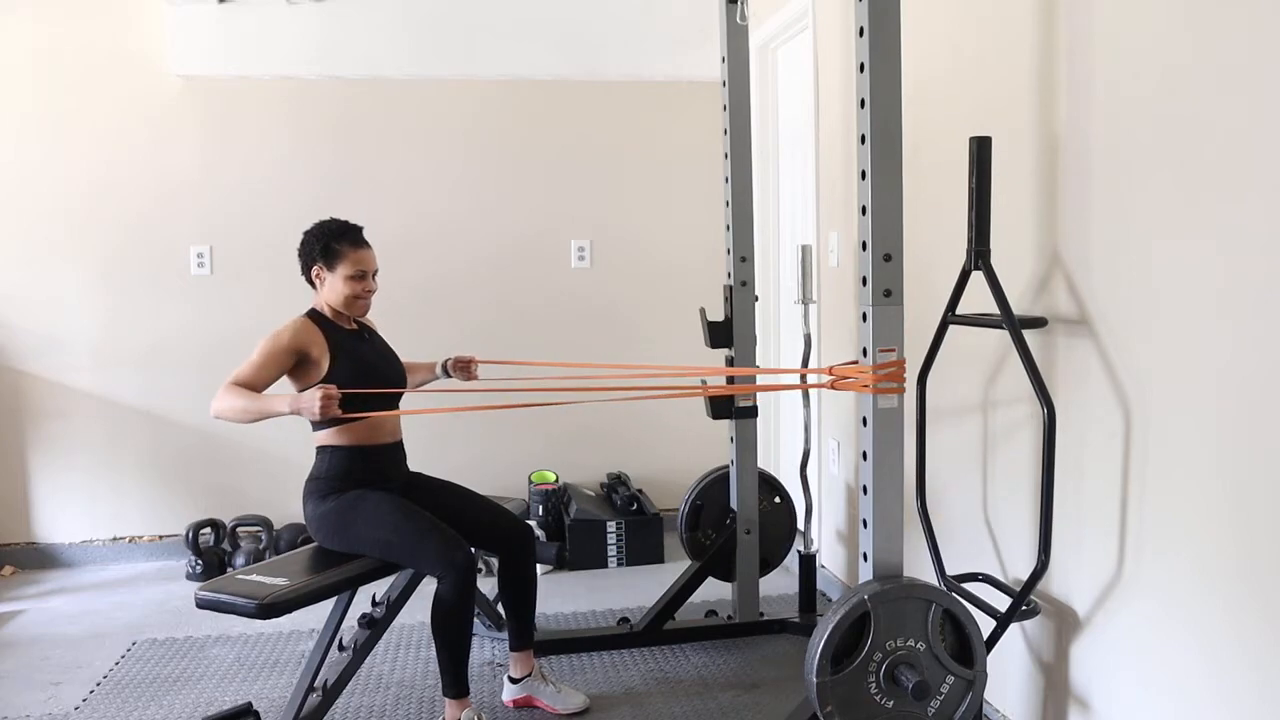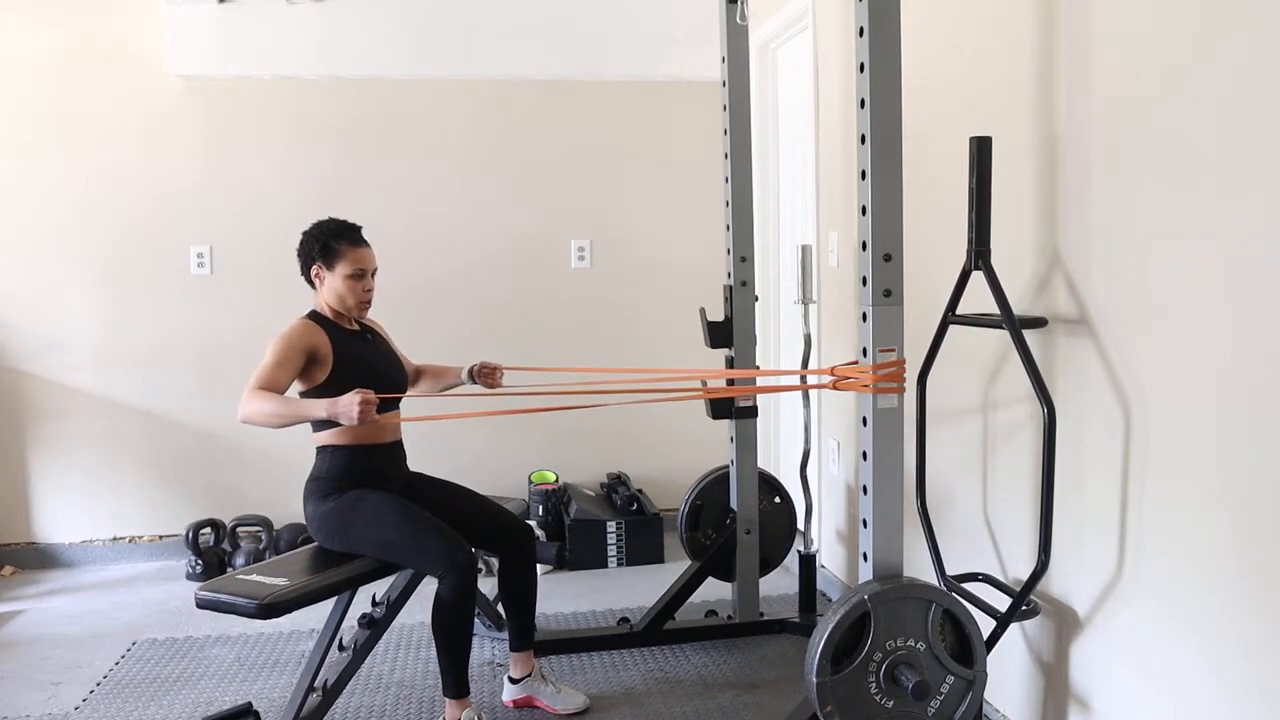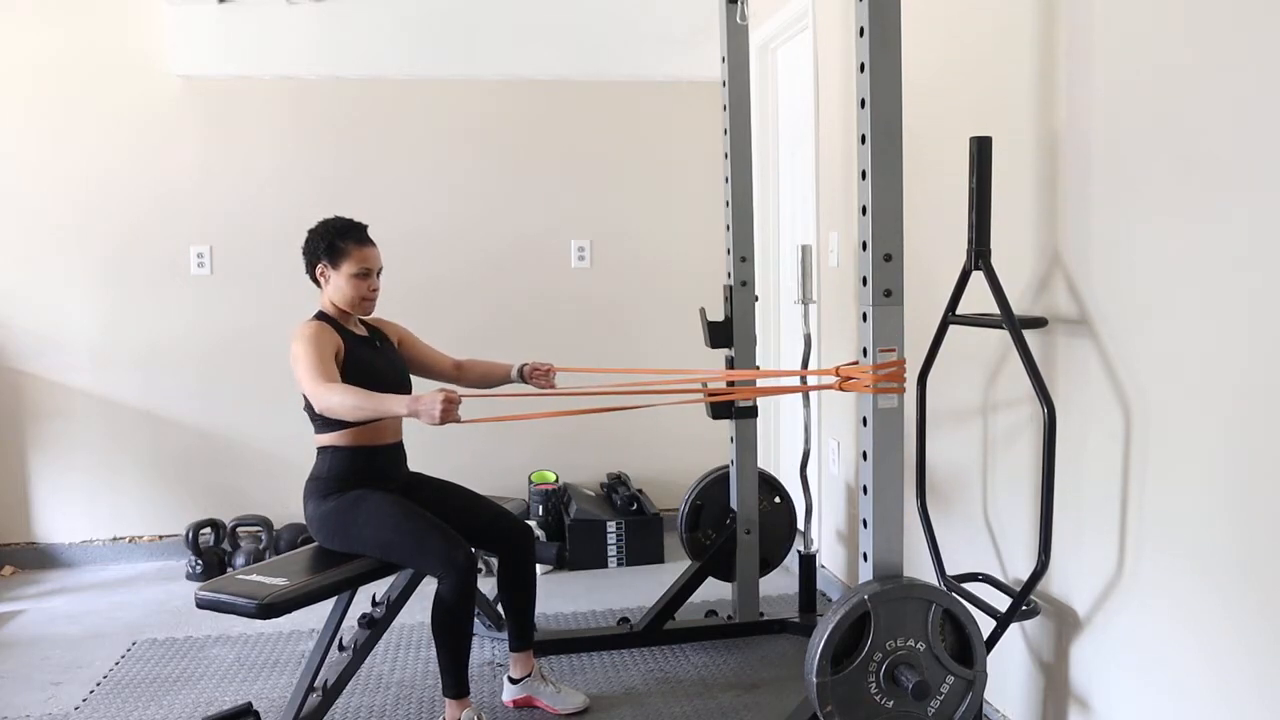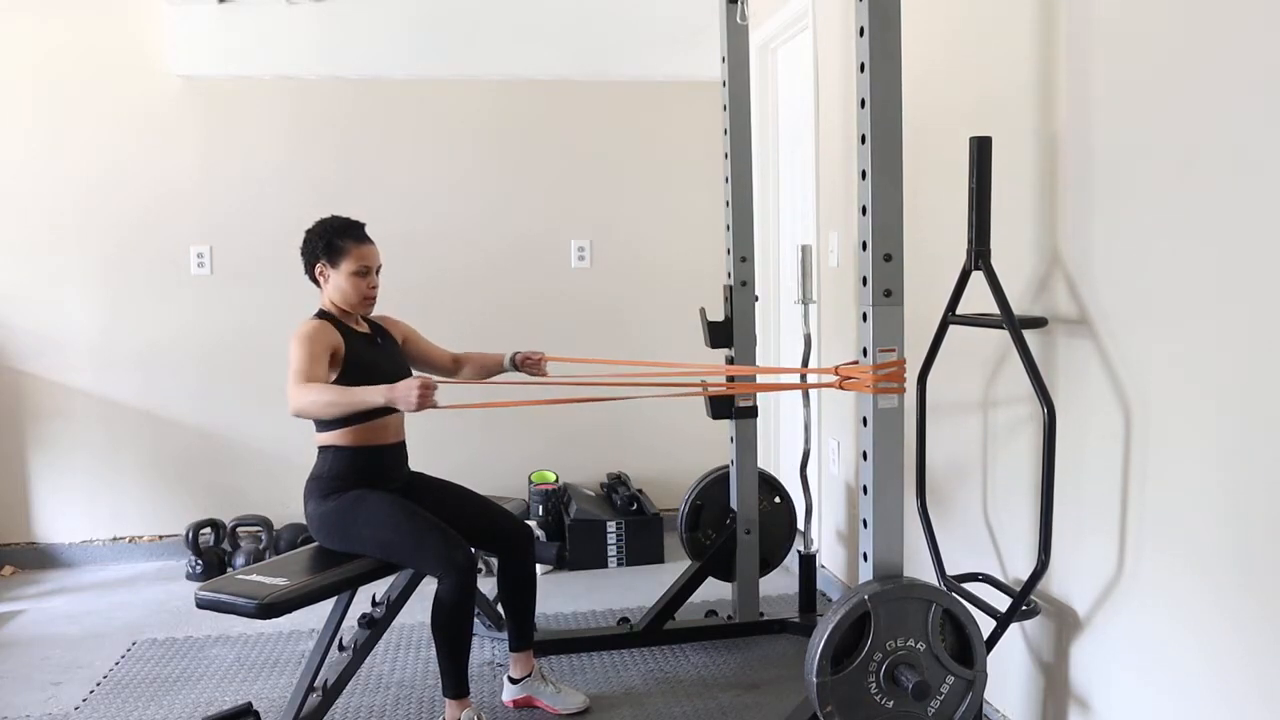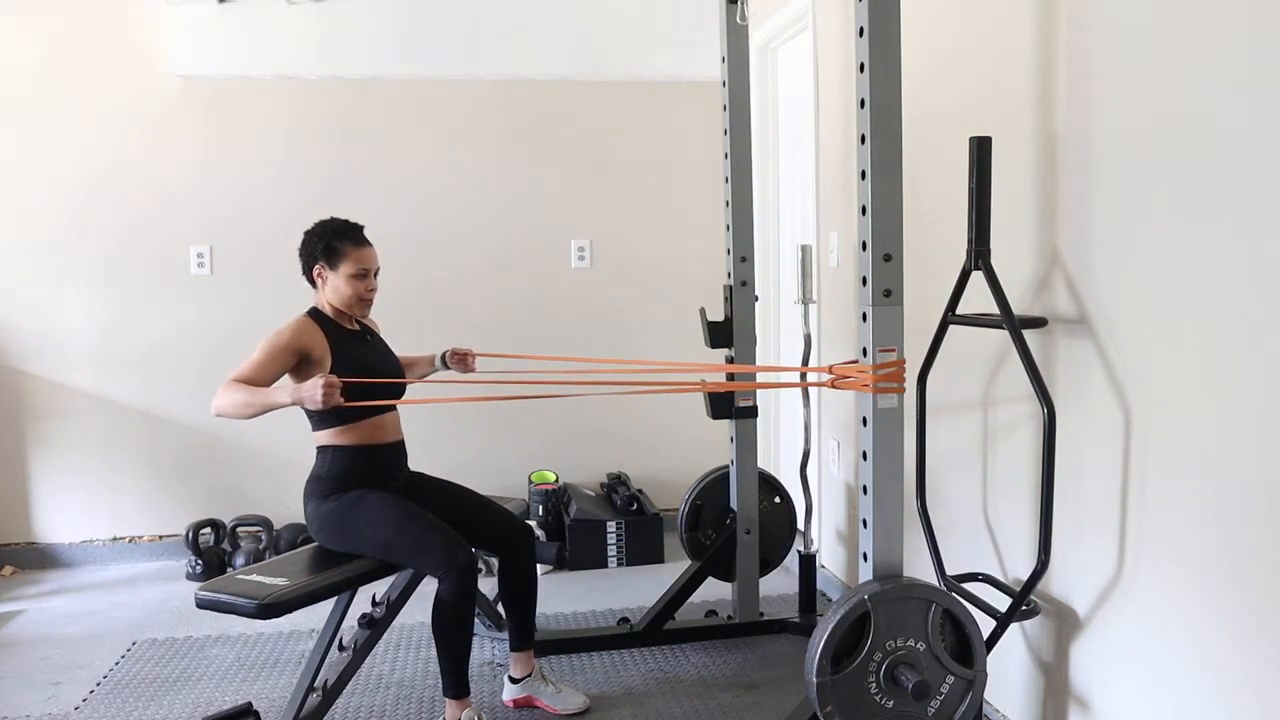
dt=1s
person 1, frame 1
left shoulder: (365, 329)
right shoulder: (300, 335)
right elbow: (224, 402)
left wrist: (445, 369)
right wrist: (295, 403)
left hip: (396, 479)
right hip: (342, 494)
left knee: (516, 535)
right knee: (456, 562)
left ankle: (522, 676)
person 1, frame 2
left shoulder: (369, 331)
right shoulder: (304, 335)
left elbow: (413, 377)
right elbow: (251, 405)
left wrist: (467, 374)
right wrist: (331, 407)
left hip: (396, 479)
right hip: (341, 494)
left knee: (516, 535)
right knee: (456, 561)
left ankle: (523, 676)
person 1, frame 3
left shoulder: (385, 333)
right shoulder: (314, 335)
left elbow: (455, 370)
right elbow: (326, 397)
left wrist: (518, 373)
right wrist: (413, 405)
left hip: (396, 480)
right hip: (341, 495)
left knee: (515, 536)
right knee: (456, 561)
left ankle: (523, 677)
person 1, frame 4
left shoulder: (387, 329)
right shoulder: (315, 335)
left elbow: (452, 363)
right elbow: (302, 399)
left wrist: (512, 361)
right wrist: (389, 393)
left hip: (397, 480)
right hip: (343, 495)
left knee: (516, 536)
right knee: (456, 562)
left ankle: (523, 677)
person 1, frame 5
left shoulder: (366, 328)
right shoulder: (301, 334)
right elbow: (225, 399)
left wrist: (442, 361)
right wrist: (298, 393)
left hip: (396, 480)
right hip: (341, 494)
left knee: (515, 535)
right knee: (456, 562)
left ankle: (522, 676)
